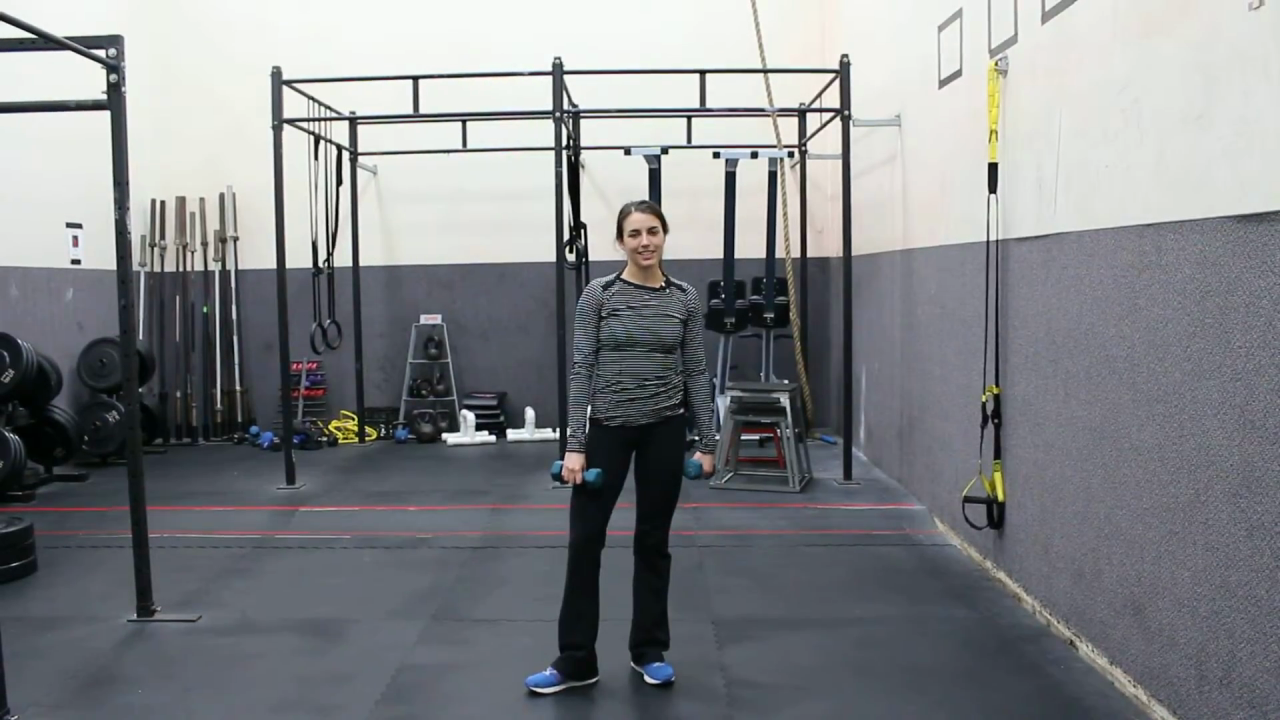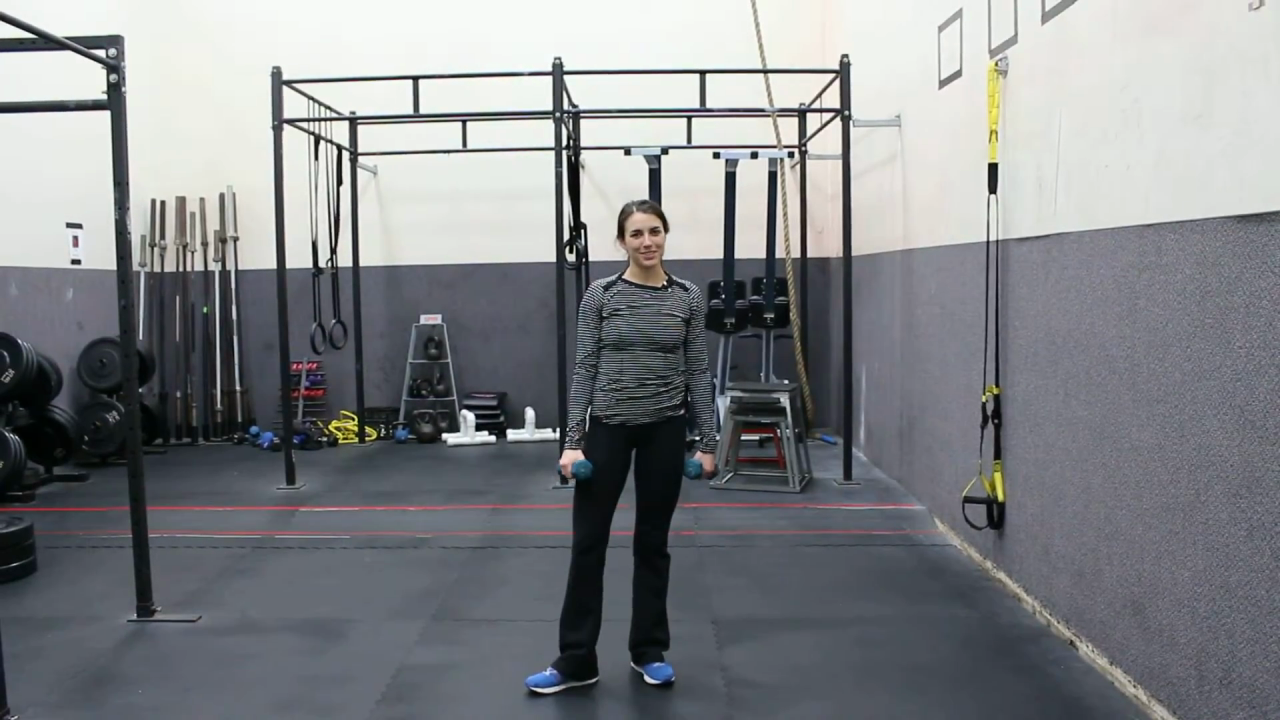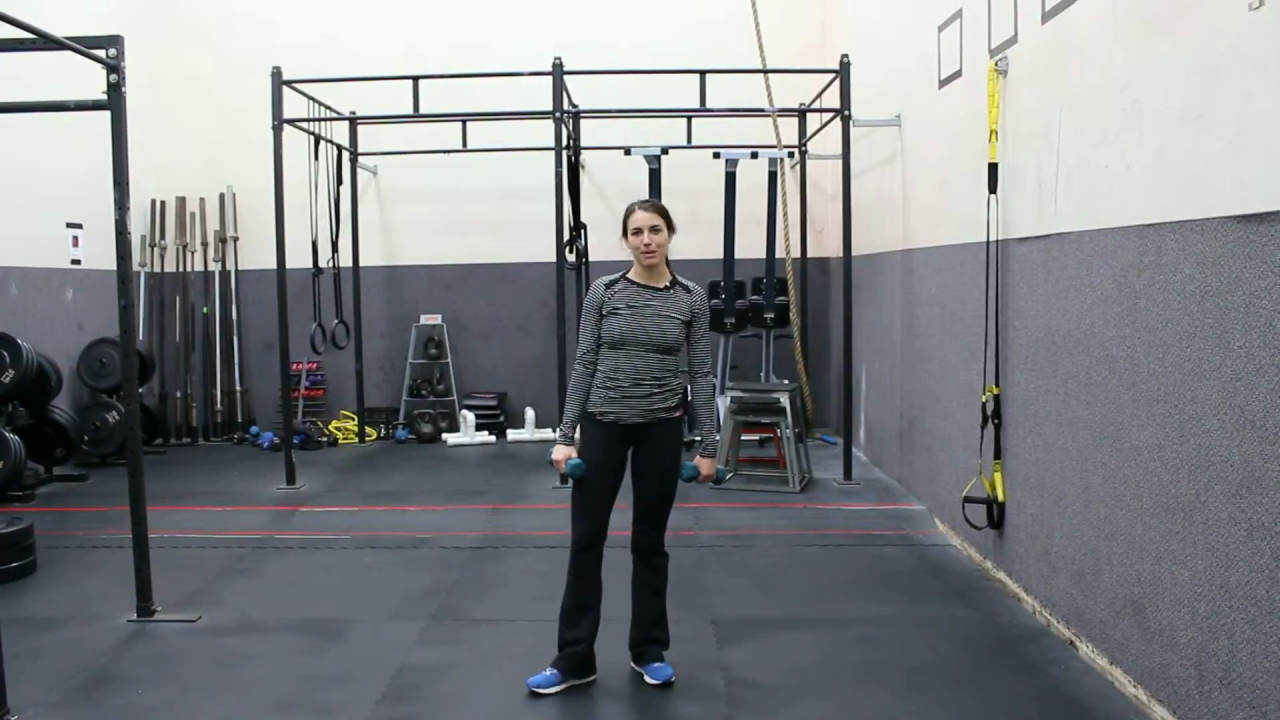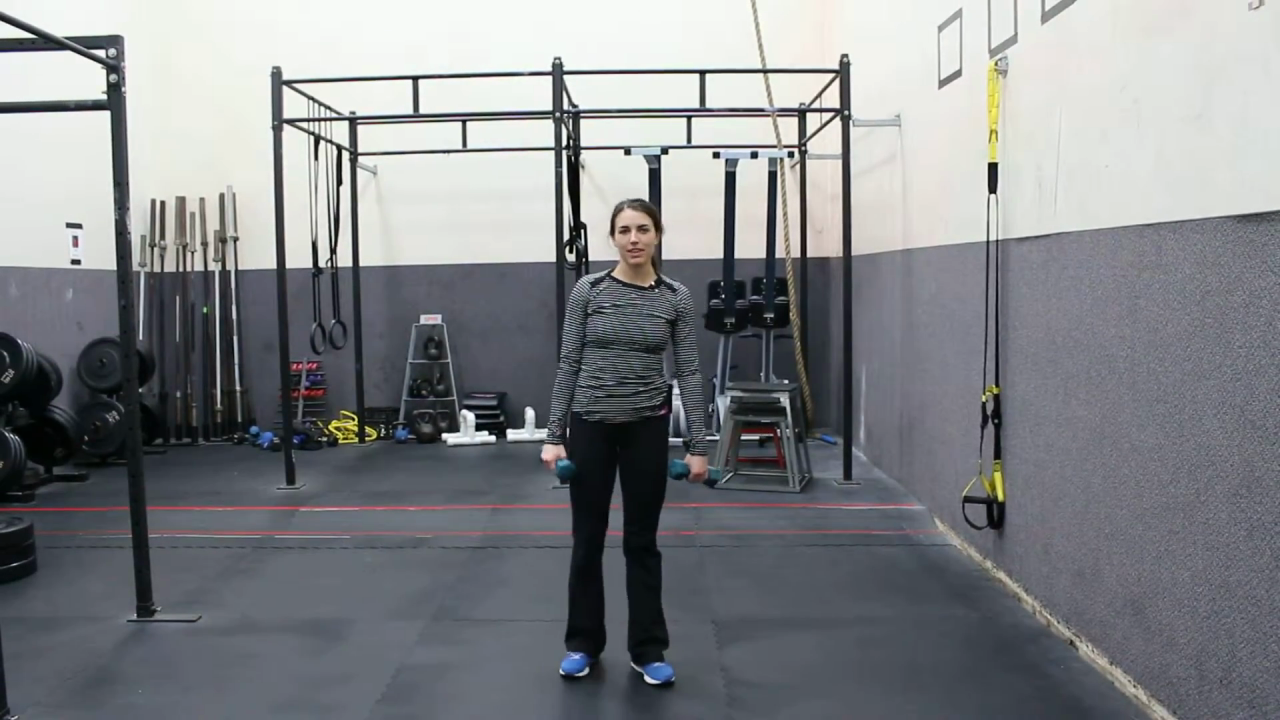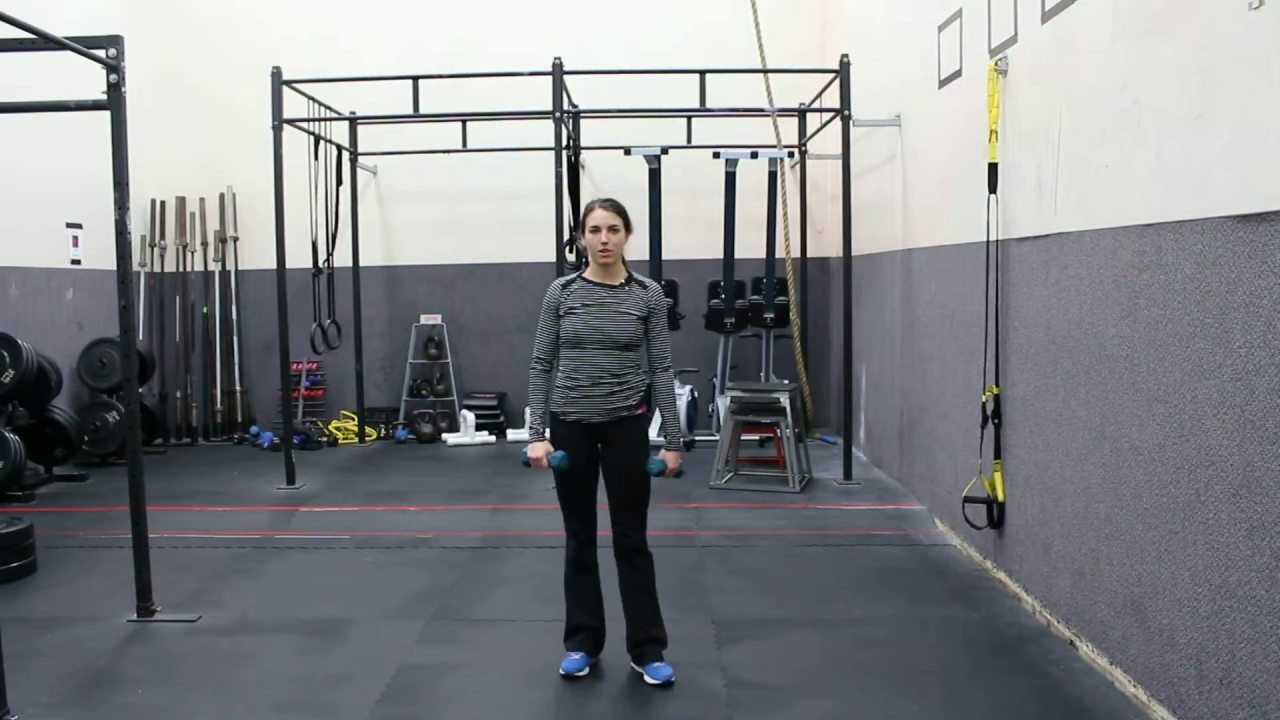
dt=0.4s
person 1, frame 1
left shoulder: (685, 298)
right shoulder: (598, 294)
left elbow: (696, 373)
right elbow: (581, 371)
left wrist: (707, 442)
right wrist: (574, 444)
left hip: (664, 430)
right hip: (608, 429)
left knee: (653, 542)
right knee: (584, 541)
left ankle: (649, 651)
right ankle: (575, 660)
person 1, frame 2
left shoulder: (688, 296)
right shoulder: (601, 294)
left elbow: (698, 372)
right elbow: (584, 369)
left wrist: (708, 441)
right wrist: (572, 440)
left hip: (665, 429)
right hip: (608, 427)
left knee: (652, 542)
right knee: (588, 541)
left ankle: (649, 651)
right ankle: (575, 661)
person 1, frame 3
left shoulder: (691, 298)
right shoulder: (603, 292)
left elbow: (701, 375)
right elbow: (584, 365)
left wrist: (708, 446)
right wrist: (565, 435)
left hip: (661, 428)
right hip: (603, 424)
left knee: (650, 541)
right knee: (586, 540)
left ankle: (649, 651)
right ankle: (573, 661)
person 1, frame 4
left shoulder: (676, 298)
right shoulder: (587, 290)
left elbow: (688, 372)
right elbow: (568, 364)
left wrist: (698, 445)
right wrist: (553, 434)
left hip: (646, 427)
right hip: (589, 424)
left knee: (642, 539)
right knee: (587, 537)
left ankle: (648, 650)
right ankle: (582, 643)
person 1, frame 5
left shoulder: (648, 294)
right shoulder: (560, 292)
left elbow: (661, 370)
right elbow: (541, 365)
left wrist: (672, 440)
right wrist: (537, 433)
left hip: (626, 425)
right hip: (570, 425)
left knee: (631, 539)
right knee: (579, 537)
left ankle: (647, 649)
right ankle: (582, 643)
